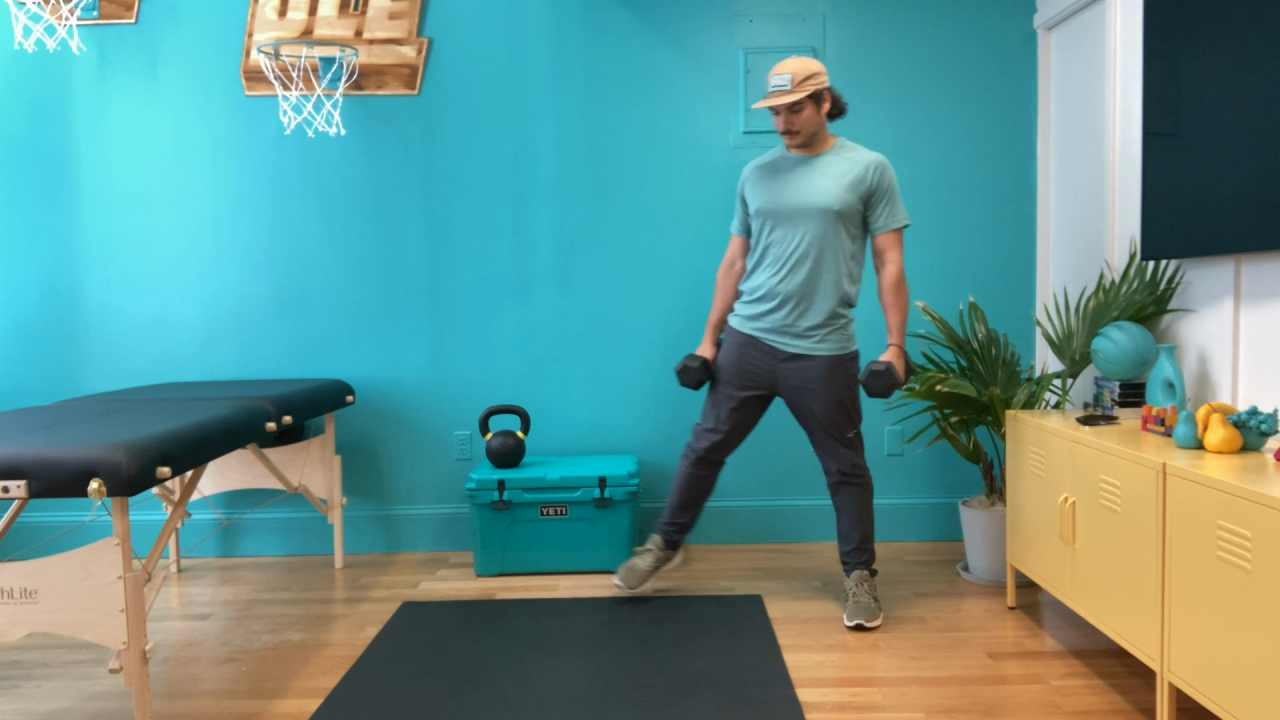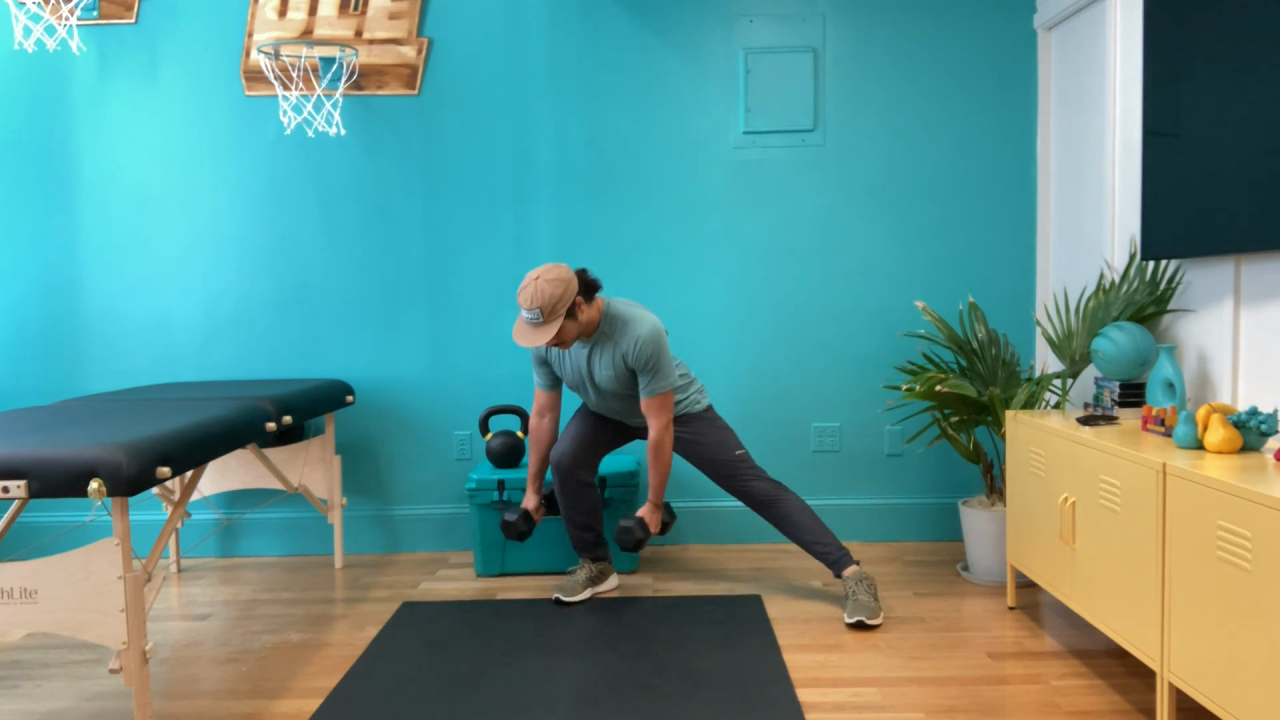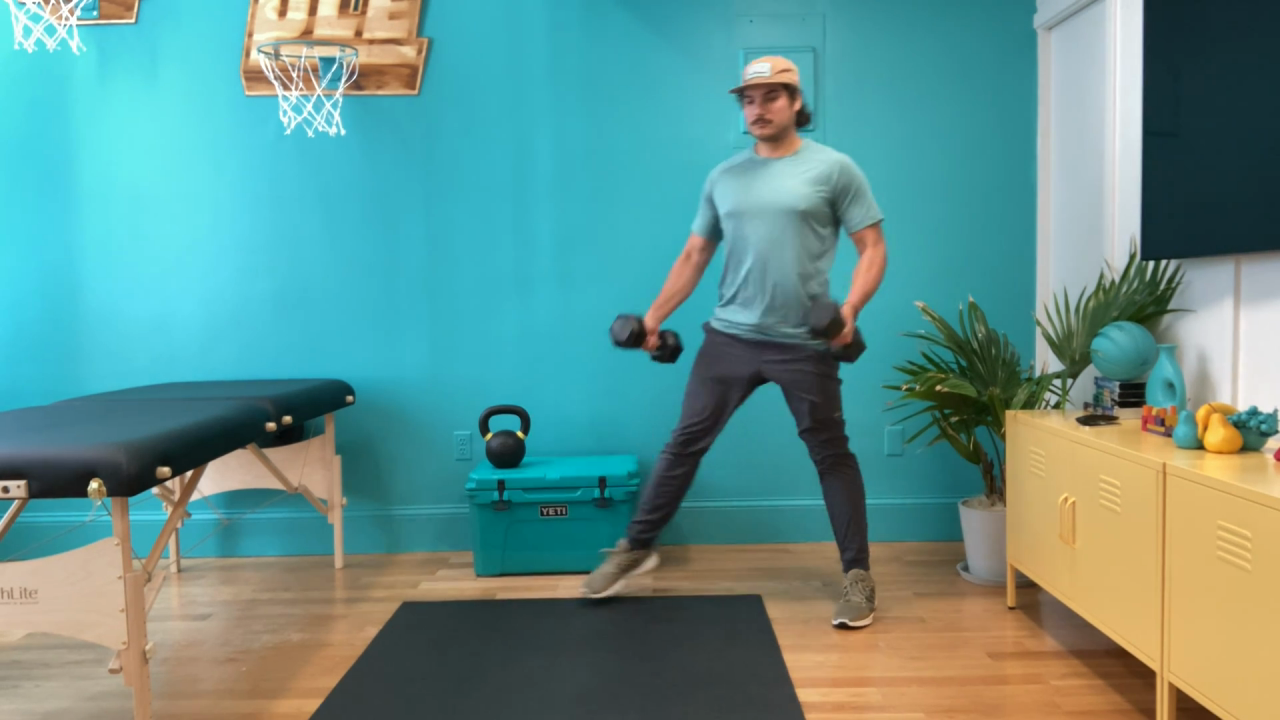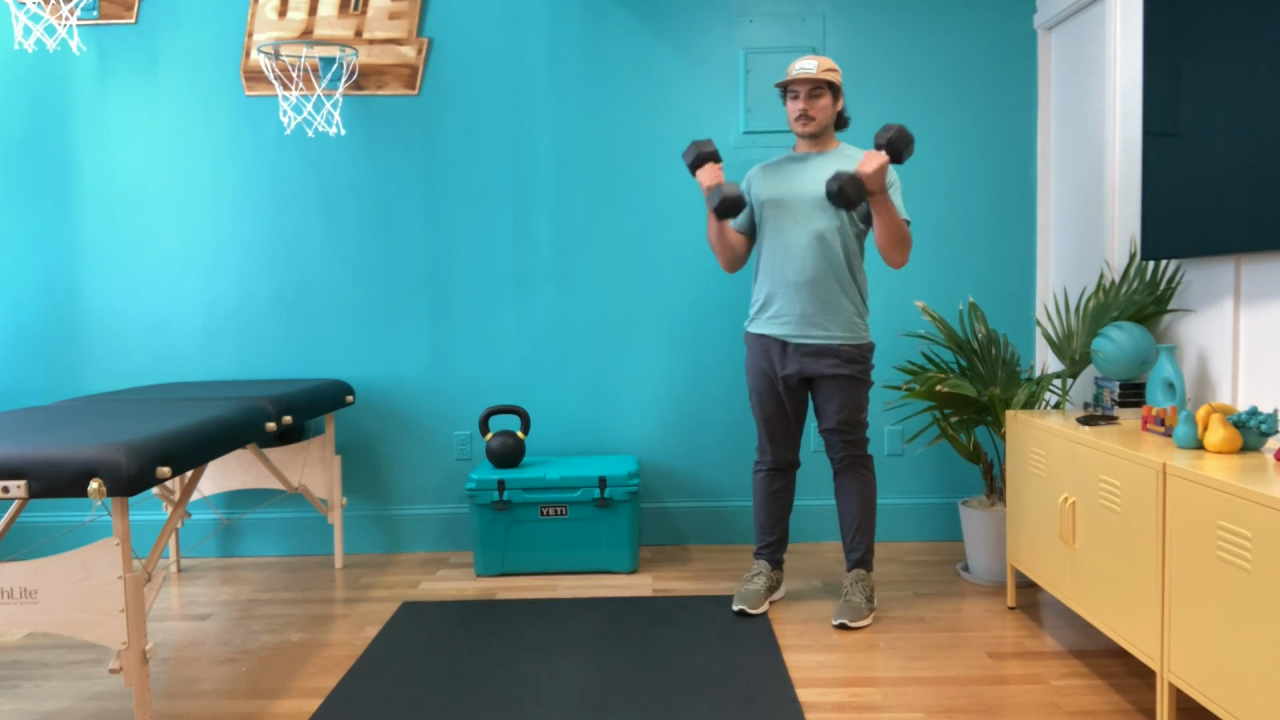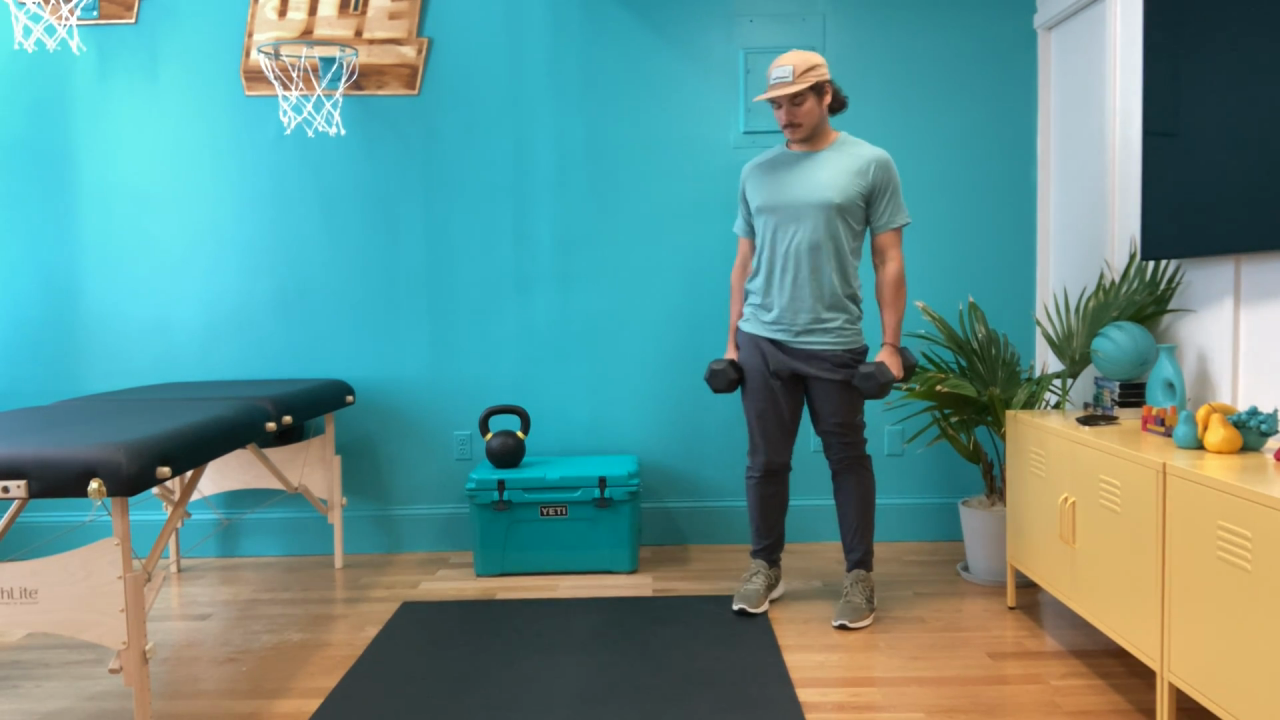
dt=1s
person 1, frame 1
left shoulder: (868, 169)
right shoulder: (757, 173)
left elbow: (890, 263)
right elbow: (735, 260)
left wrist: (895, 344)
right wrist: (710, 337)
left hip: (824, 352)
right hip: (749, 342)
left knee: (845, 468)
right knee: (706, 447)
left ankle: (859, 575)
right ankle: (665, 543)
person 1, frame 2
left shoulder: (640, 331)
right shoulder: (545, 341)
left elbow: (660, 426)
right elbow: (543, 414)
left wrist: (654, 505)
right wrist: (532, 489)
left hip: (680, 408)
left knee: (755, 485)
right knee: (567, 461)
left ankle: (851, 572)
right ankle: (595, 564)
person 1, frame 3
left shoulder: (835, 169)
right shoulder: (724, 176)
left elbow: (873, 249)
right elbow: (694, 255)
left wrist: (850, 309)
right wrist: (654, 318)
left hip: (804, 343)
right hip: (729, 335)
left knee: (831, 454)
right knee: (686, 441)
left ankle: (857, 574)
right ankle: (635, 548)
person 1, frame 4
left shoulder: (867, 168)
right shoulder: (761, 176)
left elbow: (897, 255)
right elbow: (731, 260)
left wrist: (877, 190)
right wrist: (713, 202)
left hip: (841, 342)
right hip: (769, 339)
left knee: (849, 456)
right knee: (774, 457)
left ankle: (859, 576)
right ankle: (767, 567)
person 1, frame 5
left shoulder: (870, 164)
right shoulder: (757, 171)
left elbow: (888, 262)
right elbow: (744, 261)
left wrist: (891, 345)
right wrist: (733, 338)
left hip: (836, 345)
right hip: (764, 342)
left knee: (847, 459)
right knee: (766, 460)
left ankle: (859, 575)
right ankle: (765, 566)
